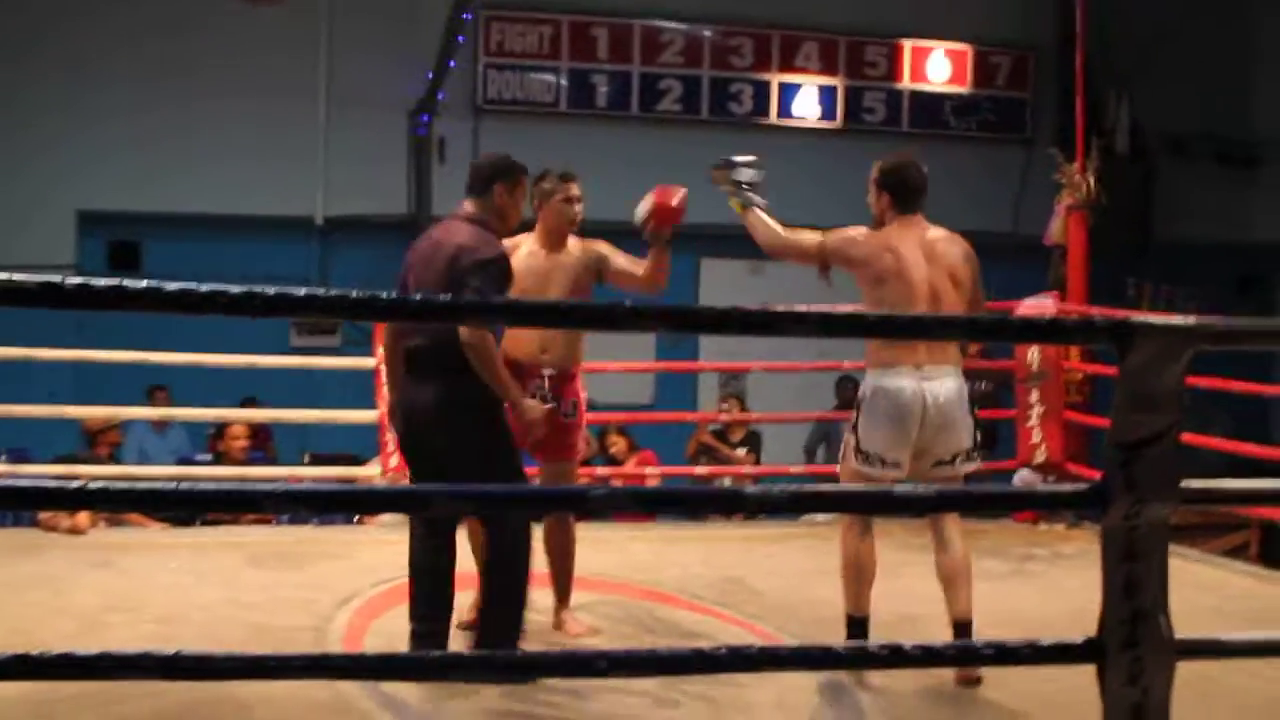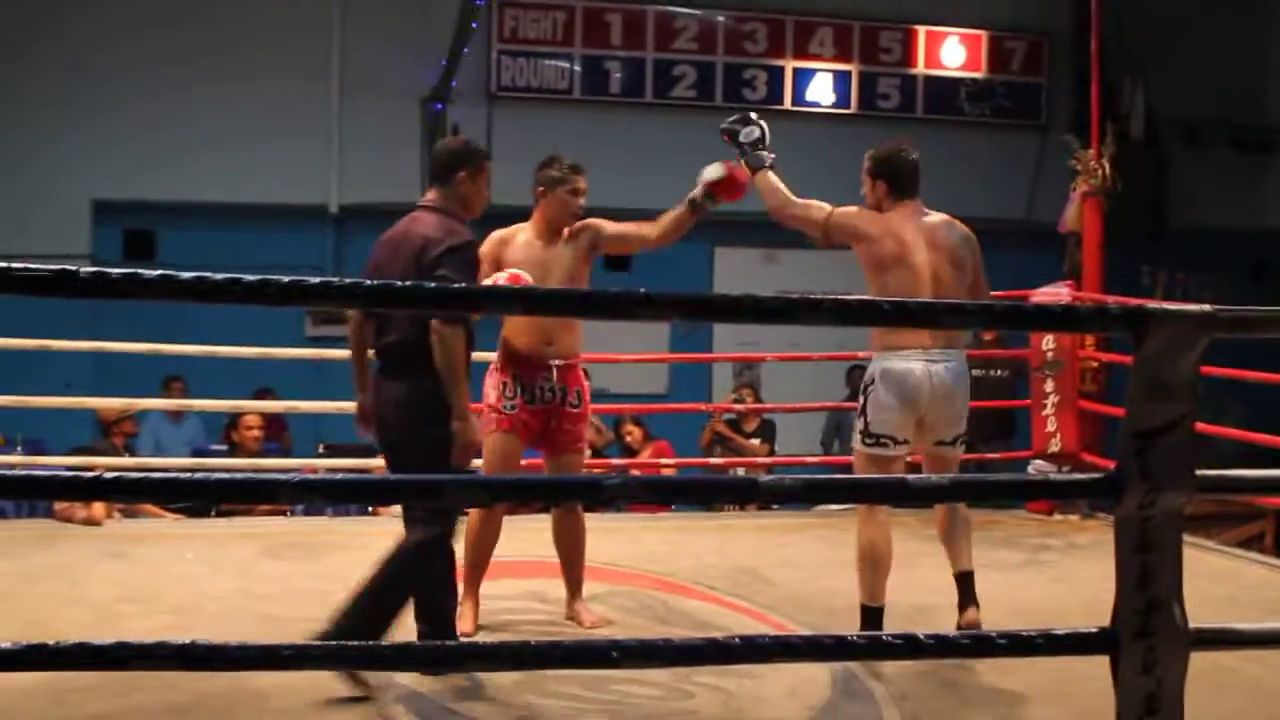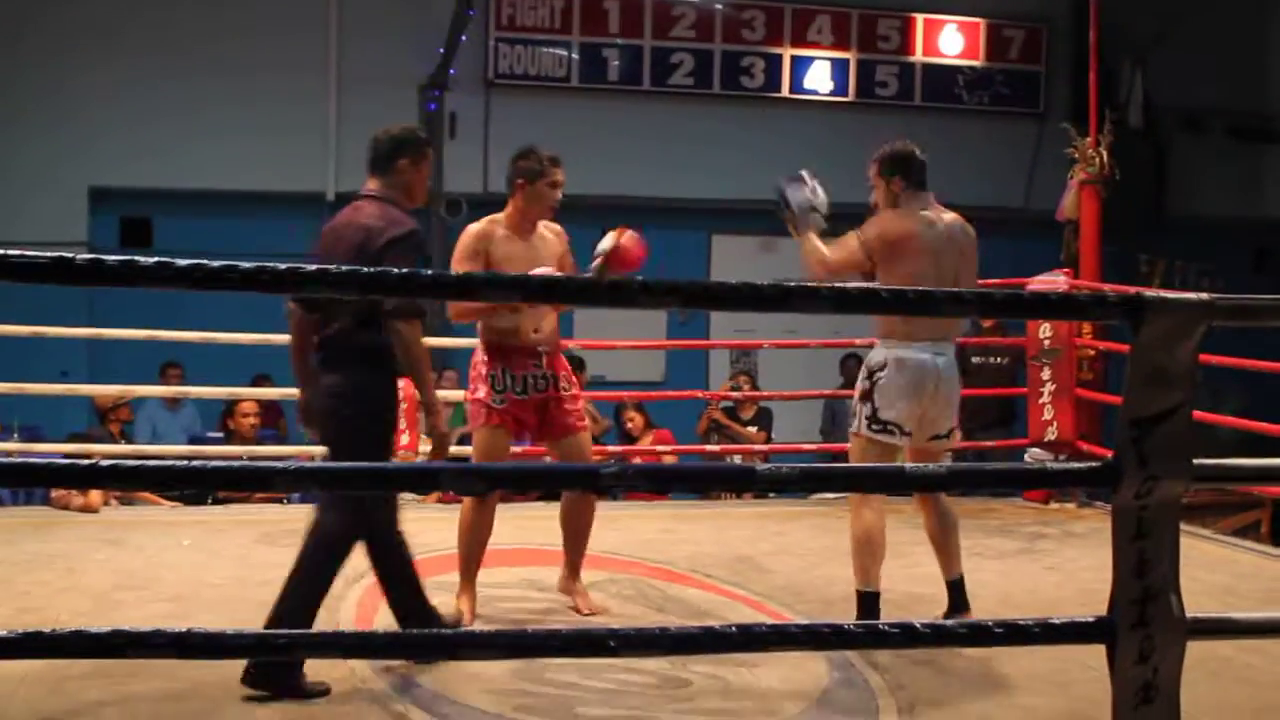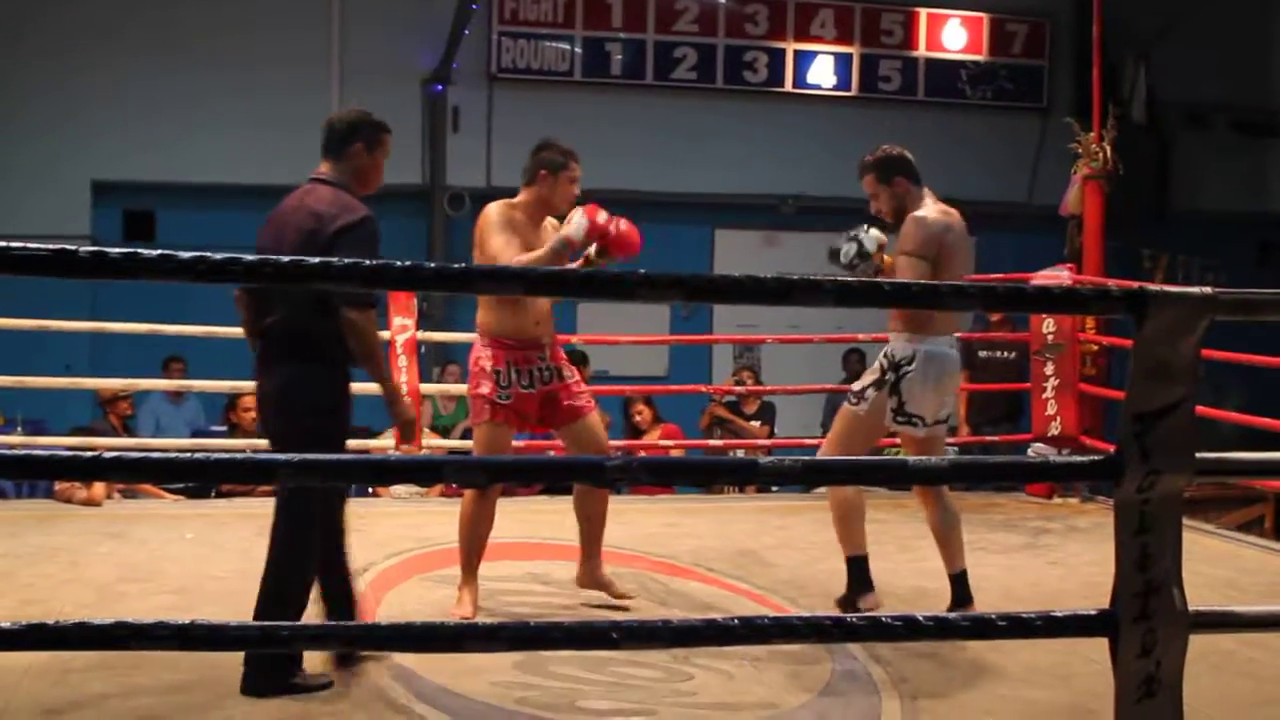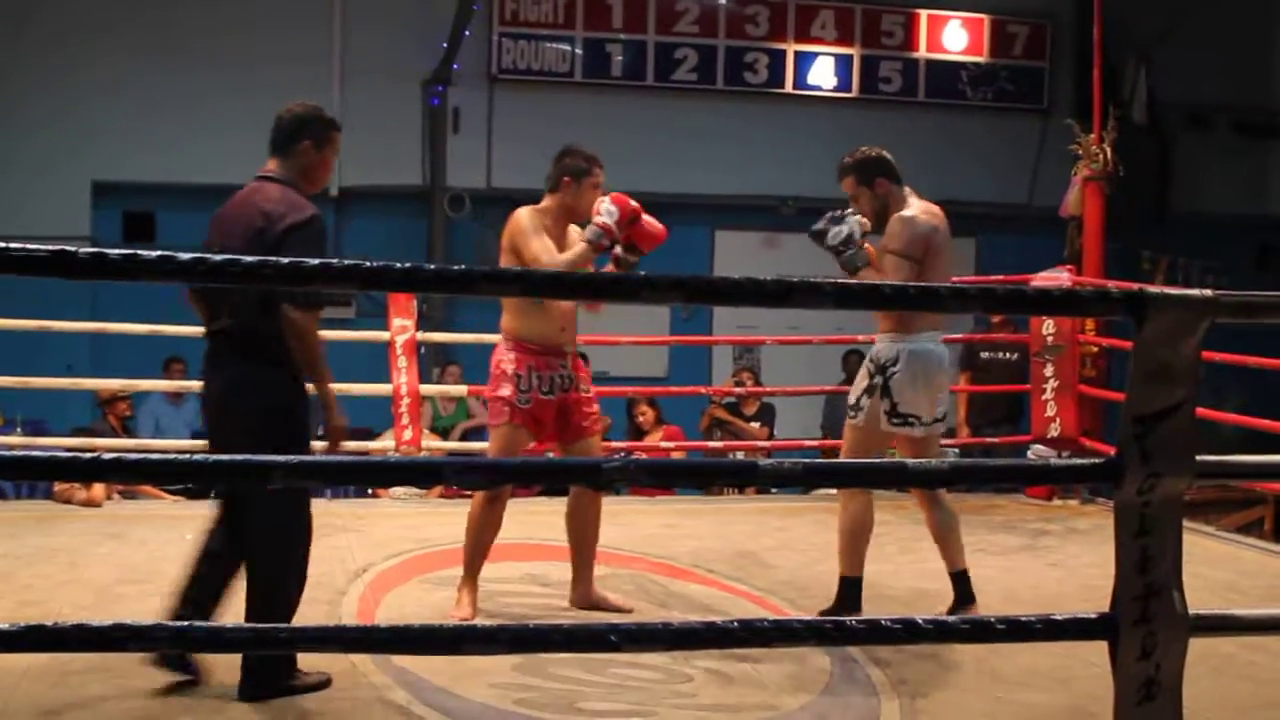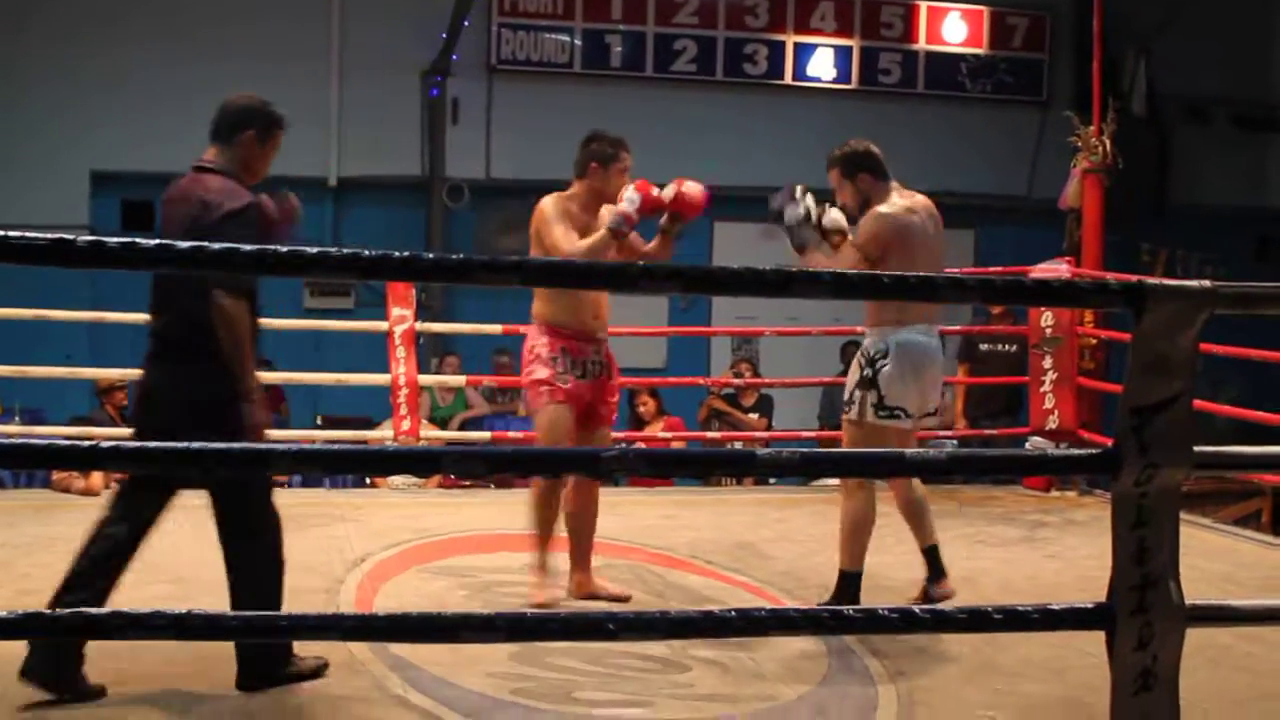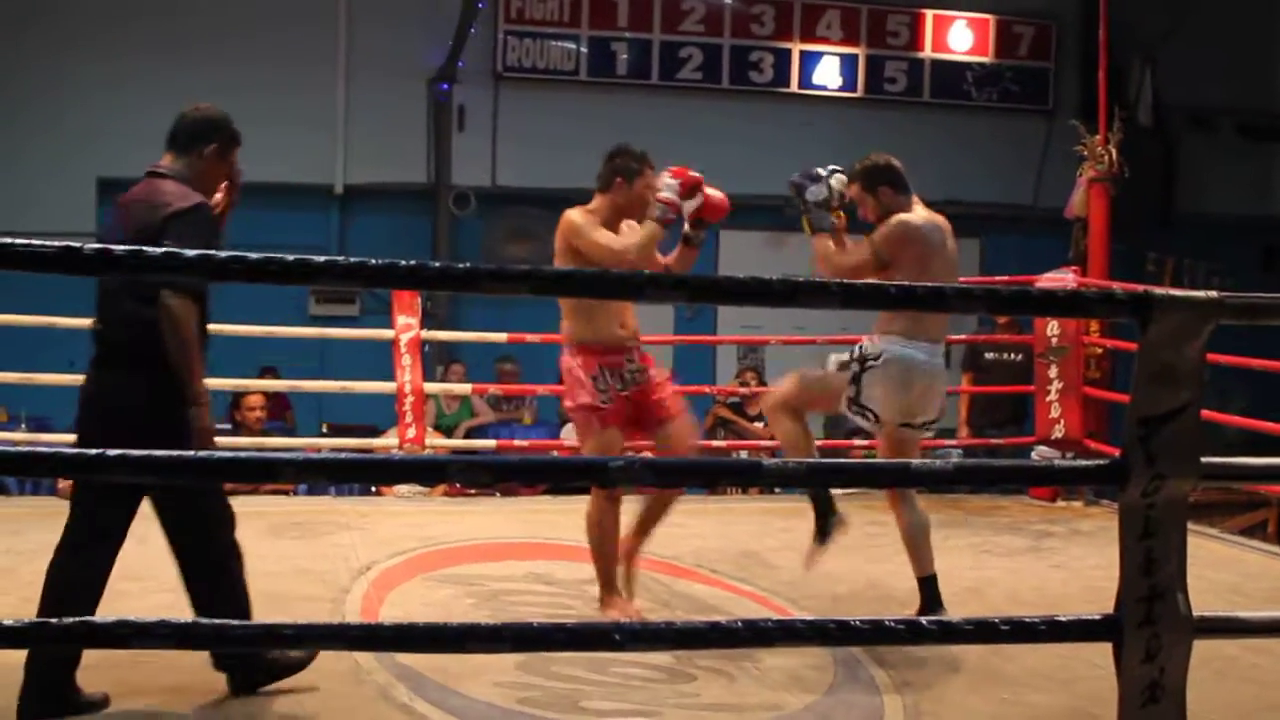
dt=0.2s
person 1, frame 1
left shoulder: (426, 244)
right shoulder: (485, 251)
left elbow: (393, 326)
right elbow: (474, 335)
left wrist: (398, 391)
right wrist: (515, 402)
left hip: (417, 394)
right hip: (458, 399)
left knee: (432, 525)
right knee: (509, 515)
left ankle: (425, 645)
right ankle: (497, 641)
person 1, frame 2
left shoulder: (392, 238)
right shoulder: (454, 239)
left elbow: (358, 322)
right elbow: (445, 330)
left wrist: (365, 392)
right wrist: (462, 414)
left hip: (390, 389)
right hip: (424, 396)
left knee: (430, 518)
right knee: (431, 527)
left ankle: (438, 642)
right ankle: (346, 636)
person 1, frame 3
left shoulder: (336, 225)
right shoulder: (399, 230)
left elbow: (299, 313)
right elbow: (400, 327)
left wrist: (308, 384)
right wrist: (430, 406)
left hip: (329, 383)
right hip: (366, 388)
left knee: (373, 510)
right knee: (342, 521)
left ankle: (420, 623)
right ankle: (274, 665)
person 1, frame 4
left shoulder: (284, 211)
right shoulder: (352, 218)
left elbow: (246, 296)
right elbow: (355, 316)
right wrist: (394, 395)
left hip: (274, 375)
right hip: (314, 381)
left knee: (309, 511)
right knee: (307, 518)
left ankle: (339, 628)
right ankle: (272, 666)
person 1, frame 5
left shoulder: (231, 210)
right shoulder: (299, 215)
left elbow: (198, 293)
right elbow: (297, 314)
right wrist: (327, 399)
left hip: (223, 378)
right hip: (269, 386)
left knee: (239, 517)
right knee: (284, 530)
right ankle: (268, 669)
person 1, frame 6
left shoulder: (176, 197)
right shoulder: (237, 204)
right elbow: (228, 302)
left wrist: (265, 237)
right wrist: (251, 396)
left hip: (160, 378)
right hip: (205, 384)
left knee: (129, 515)
right knee: (249, 522)
left ankle: (54, 656)
right ankle: (264, 659)
person 1, frame 7
left shoulder: (132, 202)
right shoulder: (186, 207)
right elbow: (176, 303)
left wrist: (220, 213)
right wrist: (197, 401)
left hip: (107, 386)
right hip: (152, 393)
left knee: (91, 533)
right knee: (204, 529)
right ankle: (245, 660)
person 2, frame 1
left shoulder: (864, 246)
right shoulder: (959, 251)
left elbow: (778, 242)
right elbow: (973, 320)
left wrist: (744, 195)
left hip: (889, 393)
right hip: (947, 391)
left knee: (858, 516)
right knee: (946, 523)
left ankle: (856, 640)
right ankle: (964, 644)
person 2, frame 2
left shoulder: (869, 227)
right shoulder: (961, 235)
left elbow: (786, 206)
right elbow: (981, 305)
left wrist: (755, 158)
left hip: (894, 373)
right hip: (950, 371)
left knee: (874, 504)
left ankle: (871, 629)
right ankle: (968, 600)
person 2, frame 3
left shoulder: (895, 223)
right shoulder: (963, 231)
left elbow: (824, 268)
left wrist: (802, 219)
left hip: (897, 362)
right hip: (942, 365)
left knee: (866, 494)
right knee: (930, 487)
left ankle: (869, 614)
right ankle: (958, 604)
person 2, frame 4
left shoulder: (921, 223)
right shoulder: (948, 220)
left elbow: (907, 302)
left wrist: (867, 272)
right wrist: (879, 256)
left hip: (914, 357)
right hip: (938, 356)
left knee: (836, 458)
right knee: (929, 482)
left ankle: (859, 587)
right ankle: (961, 599)
person 2, frame 5
left shoulder: (906, 223)
right shoulder: (930, 214)
left elbow: (892, 303)
left wrist: (851, 260)
right wrist: (863, 248)
left hip: (902, 356)
right hip: (932, 355)
left knee: (855, 482)
right knee: (927, 484)
left ankle: (847, 604)
right ankle: (963, 598)
person 2, frame 6
left shoulder: (887, 219)
right shoulder: (922, 206)
left wrist: (800, 234)
right wrist: (833, 230)
left hip: (893, 352)
right hip: (927, 348)
left knee: (855, 477)
left ankle: (846, 597)
right ankle: (935, 579)
person 2, frame 7
left shoulder: (907, 228)
right shoulder: (932, 225)
left elbow: (835, 270)
right elbow: (863, 261)
left wrist: (817, 217)
right wrist: (835, 208)
left hip: (893, 360)
right hip: (930, 368)
left knee: (778, 401)
right knee: (898, 487)
left ankle: (824, 511)
right ankle: (932, 603)
person 3, frame 1
left shoulder: (588, 254)
right shoulder: (507, 251)
left elbow: (650, 282)
left wrist: (660, 240)
left hip: (562, 387)
right hip: (509, 383)
left ankle: (563, 607)
right ankle: (489, 592)
person 3, frame 2
left shoulder: (590, 235)
right shoulder: (501, 243)
left elbow: (653, 233)
left wrist: (699, 198)
right wrist: (490, 292)
left hip: (566, 378)
right hip: (513, 374)
left knee: (568, 496)
left ankle: (575, 598)
right ankle: (469, 599)
person 3, frame 3
left shoulder: (555, 236)
right shoulder: (480, 236)
right elbow: (457, 309)
left wrist: (604, 262)
left hip: (551, 365)
right hip: (500, 368)
right knee: (486, 485)
left ankle: (571, 576)
right ankle: (466, 590)
person 3, frame 4
left shoulder: (553, 228)
right shoulder: (497, 215)
right elbow: (512, 270)
left wrist: (599, 254)
right wrist: (568, 242)
left hip: (549, 357)
right hip: (501, 360)
left knee: (596, 453)
right knee: (488, 479)
left ankle: (591, 568)
right ankle: (467, 585)
person 3, frame 5
left shoulder: (577, 234)
right shoulder: (526, 221)
right elbow: (556, 272)
left wrist: (626, 255)
right wrist: (598, 236)
left hip: (568, 366)
right hip: (521, 365)
right knee: (497, 482)
left ankle: (583, 585)
right ankle: (468, 587)
person 3, frame 6
left shoulder: (609, 217)
right shoulder: (552, 208)
left elbow: (651, 263)
right elbow: (575, 258)
left wrist: (672, 224)
right wrist: (620, 221)
left hip: (596, 351)
right hip: (552, 348)
left ankle: (581, 574)
right ankle: (542, 566)
person 3, frame 7
left shoulder: (628, 229)
right shoulder: (577, 222)
left elbow: (671, 272)
right elbow: (631, 261)
left wrist: (689, 230)
right wrist: (663, 215)
left hip: (634, 359)
right hip: (592, 366)
left knee: (683, 457)
right knee: (610, 484)
left ankle: (631, 548)
right ankle: (609, 592)
